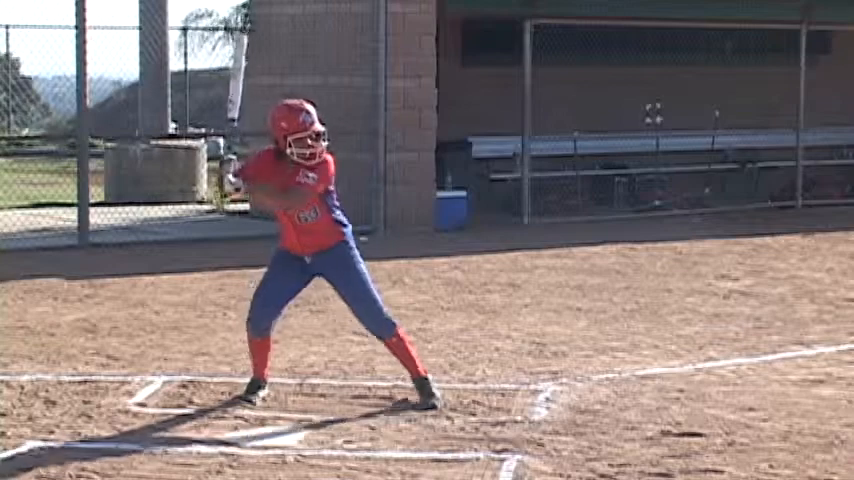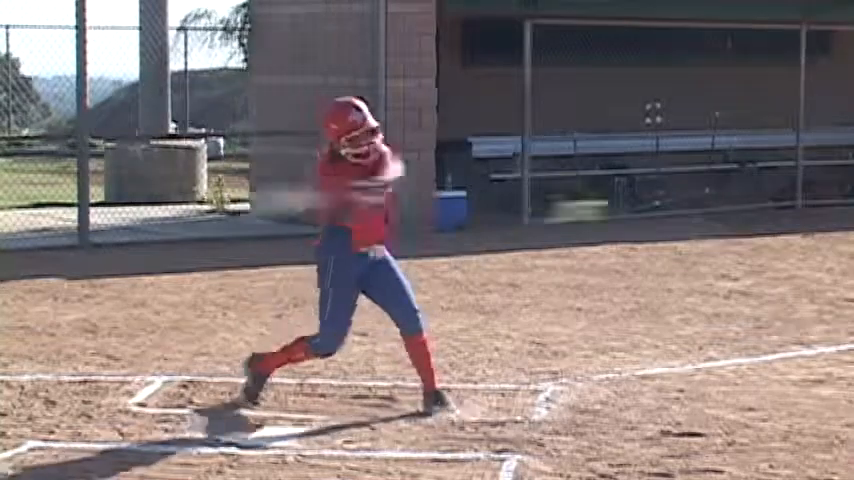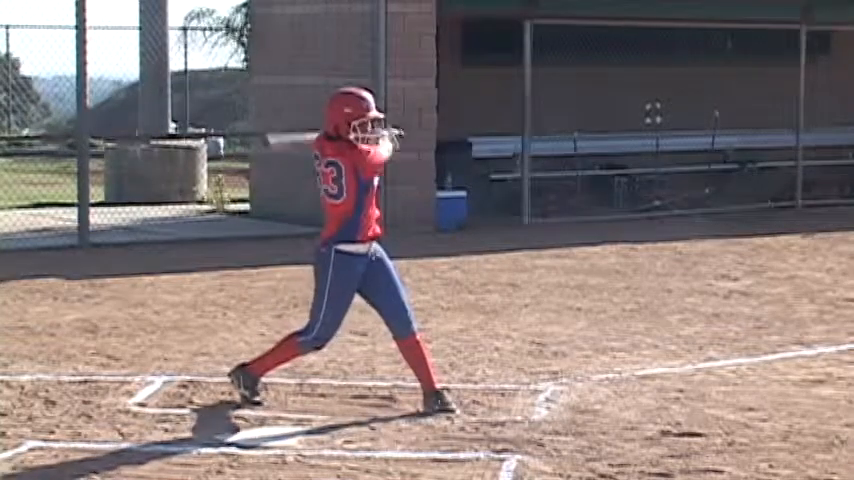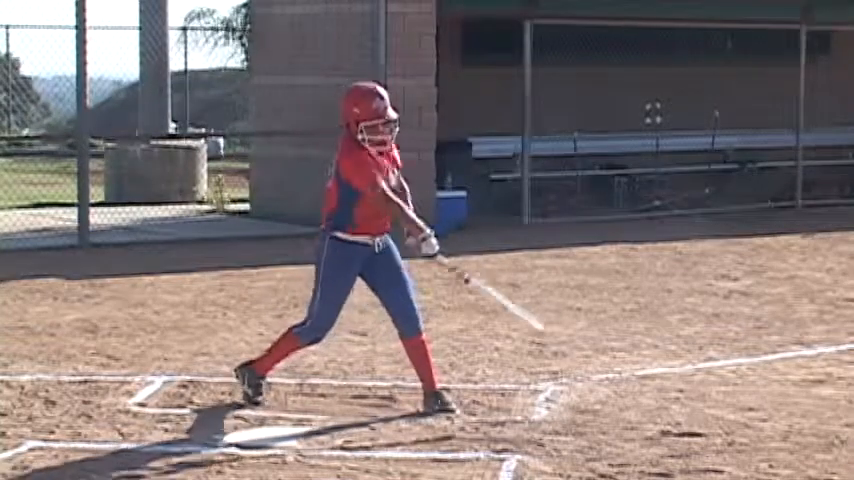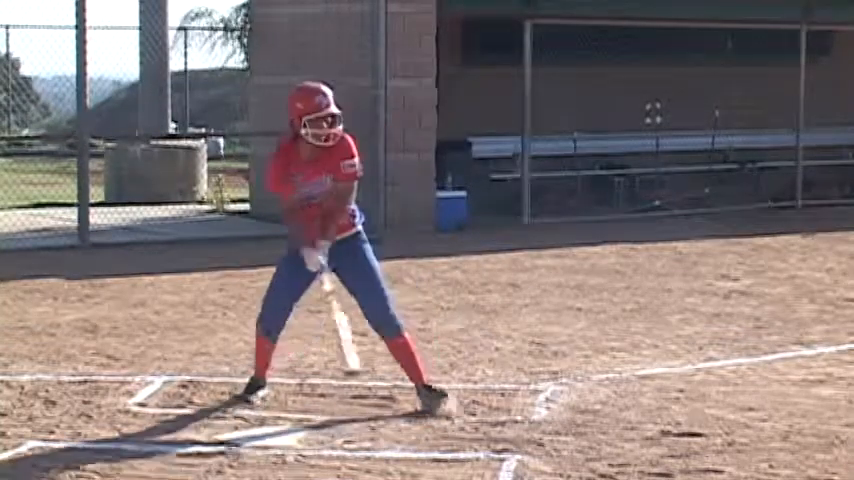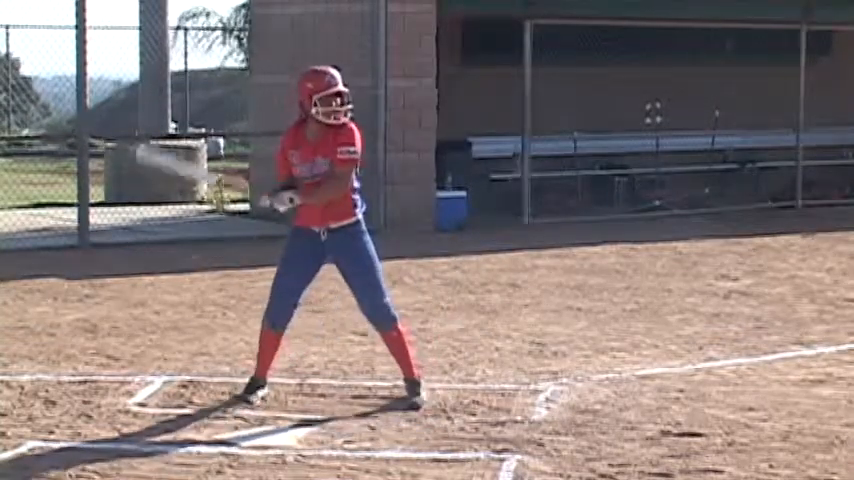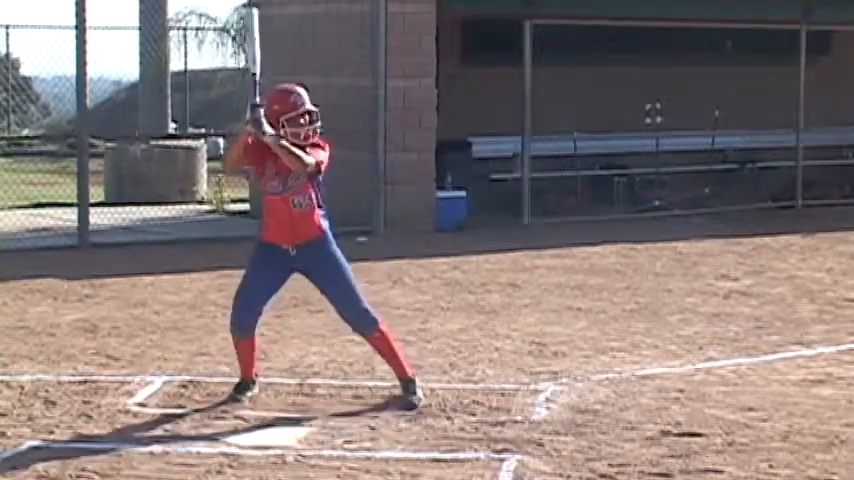
dt=0.4s
person 1, frame 1
left shoulder: (323, 163)
right shoulder: (267, 160)
left elbow: (287, 201)
right elbow: (234, 185)
left wrist: (246, 186)
right wrist: (232, 177)
left hip: (335, 249)
right hip: (292, 253)
left knee: (376, 317)
right knee: (259, 316)
left ankle: (420, 378)
right ankle: (259, 380)
person 1, frame 2
left shoulder: (376, 152)
right shoulder: (330, 168)
left elbow: (391, 170)
right elbow: (340, 216)
left wrist: (373, 185)
left hip: (374, 253)
right hip: (340, 256)
left knee: (410, 318)
right knee: (328, 341)
left ankle: (432, 392)
right ankle: (261, 367)
person 1, frame 3
left shoulder: (325, 146)
right shoulder: (357, 156)
right elbow: (382, 151)
right wrist: (387, 139)
left hip: (368, 251)
right hip: (341, 257)
left knee: (403, 322)
right knee: (317, 335)
left ankle: (432, 392)
right ankle: (249, 374)
person 1, frame 4
left shoulder: (384, 145)
right shoulder: (353, 152)
left elbow: (399, 187)
right elbow: (387, 198)
left wrist: (411, 230)
right wrist: (421, 231)
left hip: (378, 243)
right hip: (342, 246)
left knee: (409, 317)
right knee: (316, 325)
left ankle: (432, 392)
right ankle: (255, 371)
person 1, frame 5
left shoulder: (343, 145)
right shoulder: (283, 157)
left elbow: (344, 200)
right elbow: (291, 211)
left wrist: (324, 242)
right wrist: (306, 247)
left hip: (347, 239)
right hip: (305, 244)
left knee: (382, 313)
right knee: (271, 313)
left ankle: (422, 386)
right ankle: (258, 379)
person 1, frame 6
left shoulder: (347, 132)
right shoulder: (291, 139)
left elbow: (340, 184)
right elbow: (286, 184)
left wrist: (296, 197)
right wrist: (280, 194)
left hip: (347, 230)
right hip: (306, 233)
left knee: (378, 307)
right knee: (278, 306)
left ankle: (412, 380)
right ankle: (259, 379)
person 1, frame 7
left shoulder: (317, 147)
right shoulder: (262, 148)
left elbow: (306, 166)
right elbow: (230, 165)
left wrist: (272, 139)
right wrist: (249, 134)
left hip: (315, 243)
right hip: (274, 247)
left knee: (358, 313)
right knee: (243, 314)
left ankle: (407, 379)
right ankle: (248, 379)
